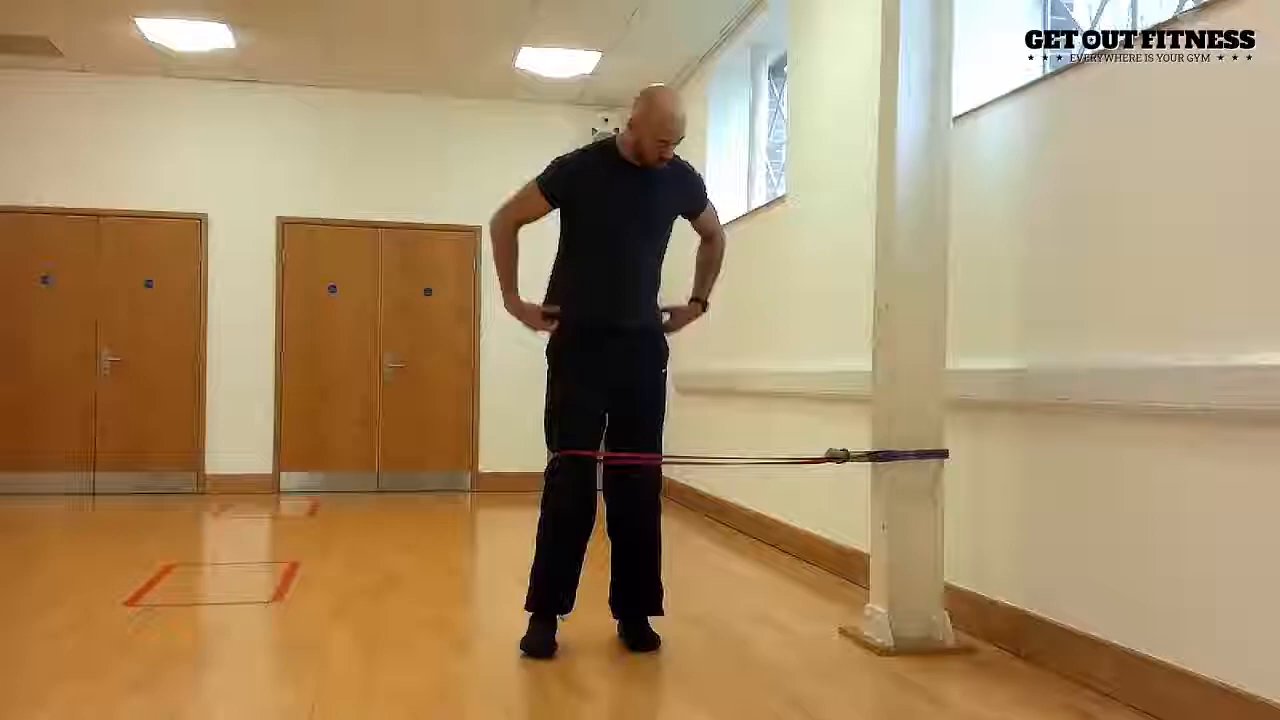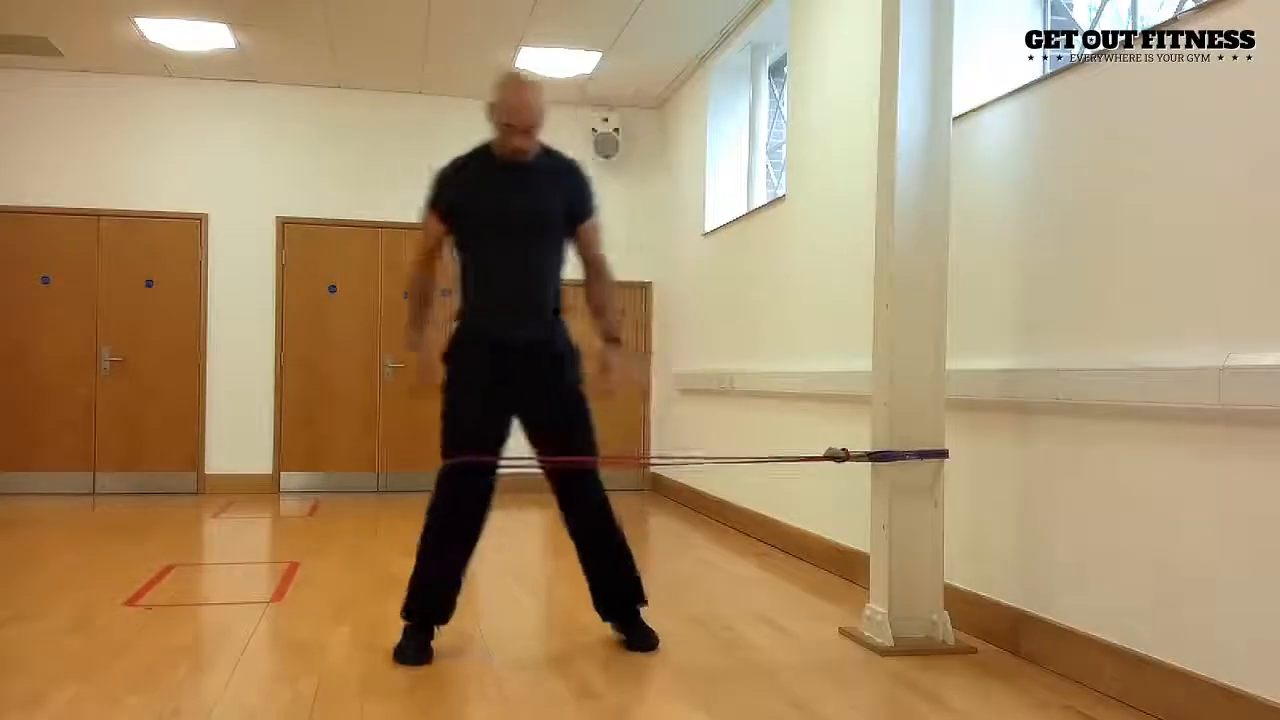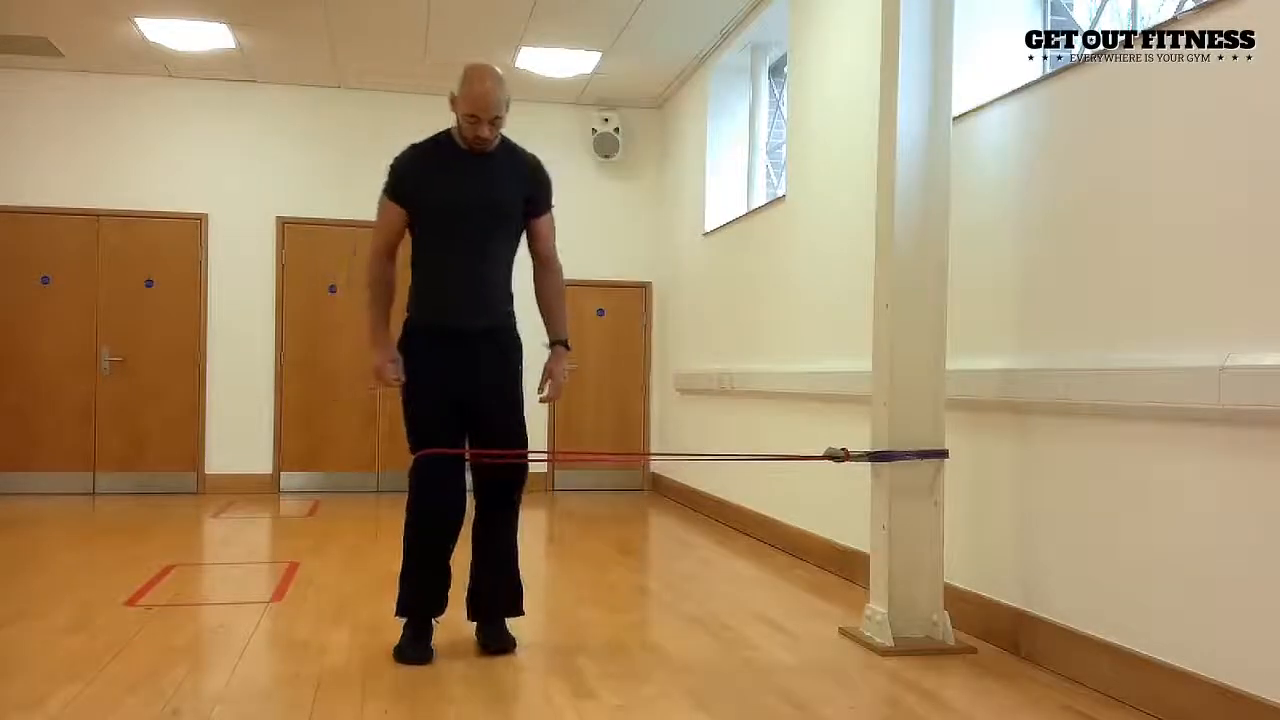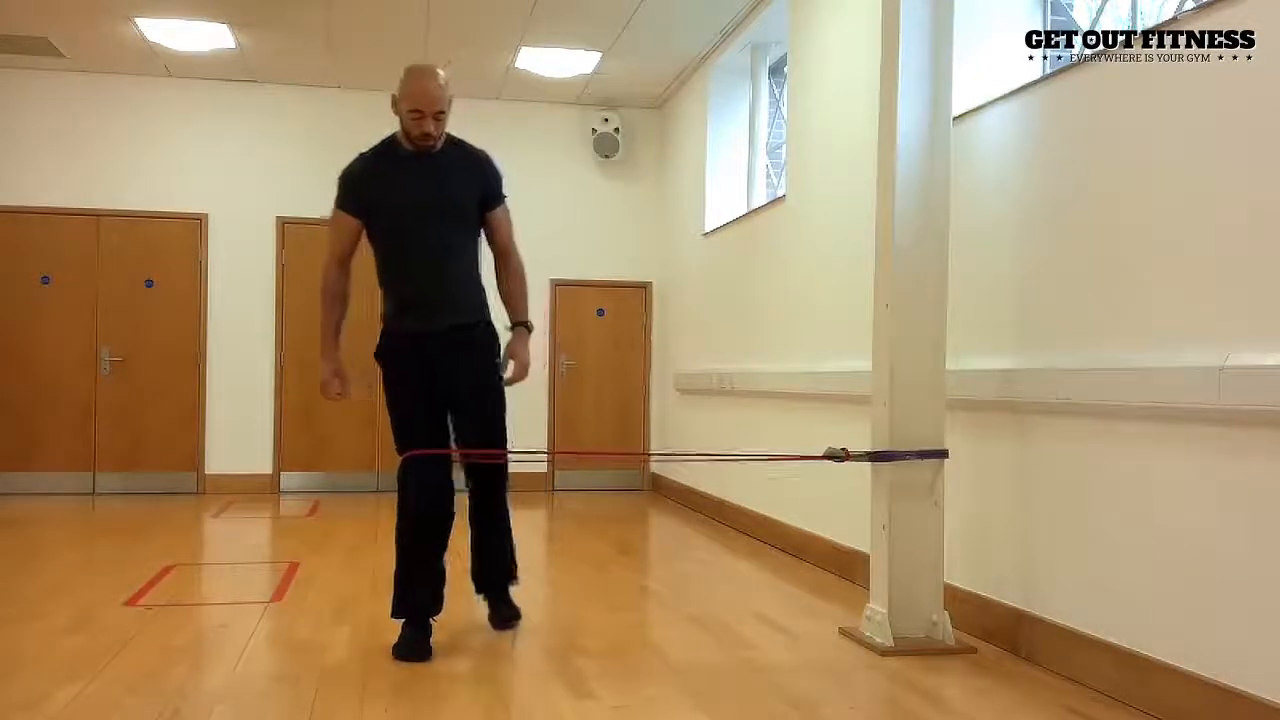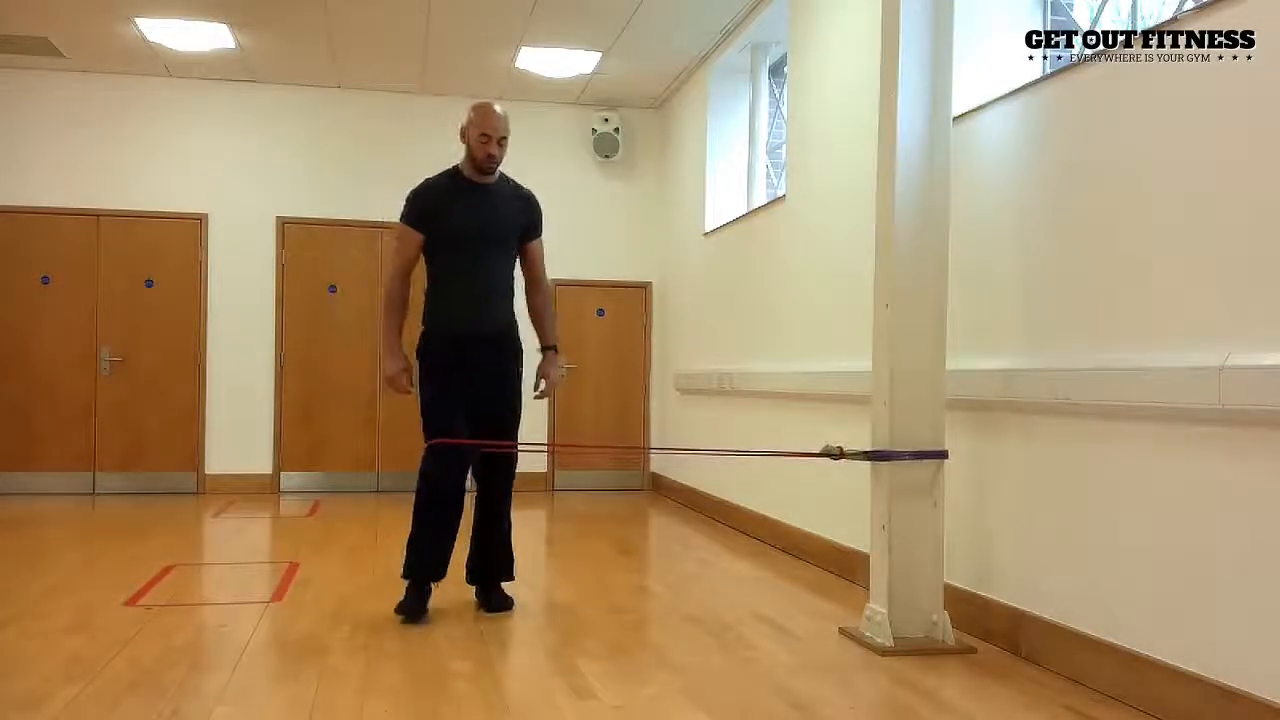
dt=1s
person 1, frame 1
left shoulder: (682, 180)
right shoulder: (577, 170)
left elbow: (714, 237)
right elbow: (504, 222)
left wrist: (698, 301)
right wrist: (513, 300)
left hip: (643, 345)
right hip: (578, 342)
left knee: (639, 481)
right knee: (570, 476)
left ankle: (634, 611)
right ankle: (545, 613)
person 1, frame 2
left shoulder: (568, 179)
right shoulder: (458, 179)
left elbow: (594, 266)
right elbow: (425, 263)
left wrist: (612, 339)
right wrist: (417, 341)
left hip: (548, 350)
right hip: (477, 353)
left knee: (579, 483)
right knee: (463, 484)
left ankle: (623, 610)
right ankle: (421, 620)
person 1, frame 3
left shoulder: (528, 173)
right shoulder: (415, 165)
left elbow: (546, 264)
right elbow: (383, 256)
left wrist: (559, 345)
right wrist: (381, 339)
left hip: (496, 344)
right hip: (428, 344)
left knee: (503, 479)
right knee: (435, 481)
left ankle: (492, 612)
right ankle: (419, 617)
person 1, frame 4
left shoulder: (477, 167)
right shoulder: (365, 175)
left elbow: (506, 254)
right elbow: (337, 266)
left wrist: (520, 329)
right wrist: (329, 351)
left hip: (473, 339)
right hip: (406, 346)
left knee: (489, 468)
right knee: (423, 481)
left ankle: (497, 584)
right ankle: (416, 616)
person 1, frame 5
left shoulder: (522, 203)
right shoulder: (430, 196)
left elbow: (537, 283)
right elbow: (399, 275)
left wrist: (549, 350)
right wrist: (393, 349)
left hip: (502, 350)
right hip: (443, 349)
left knee: (497, 467)
right knee: (445, 461)
left ankle: (488, 578)
right ankle: (419, 581)
